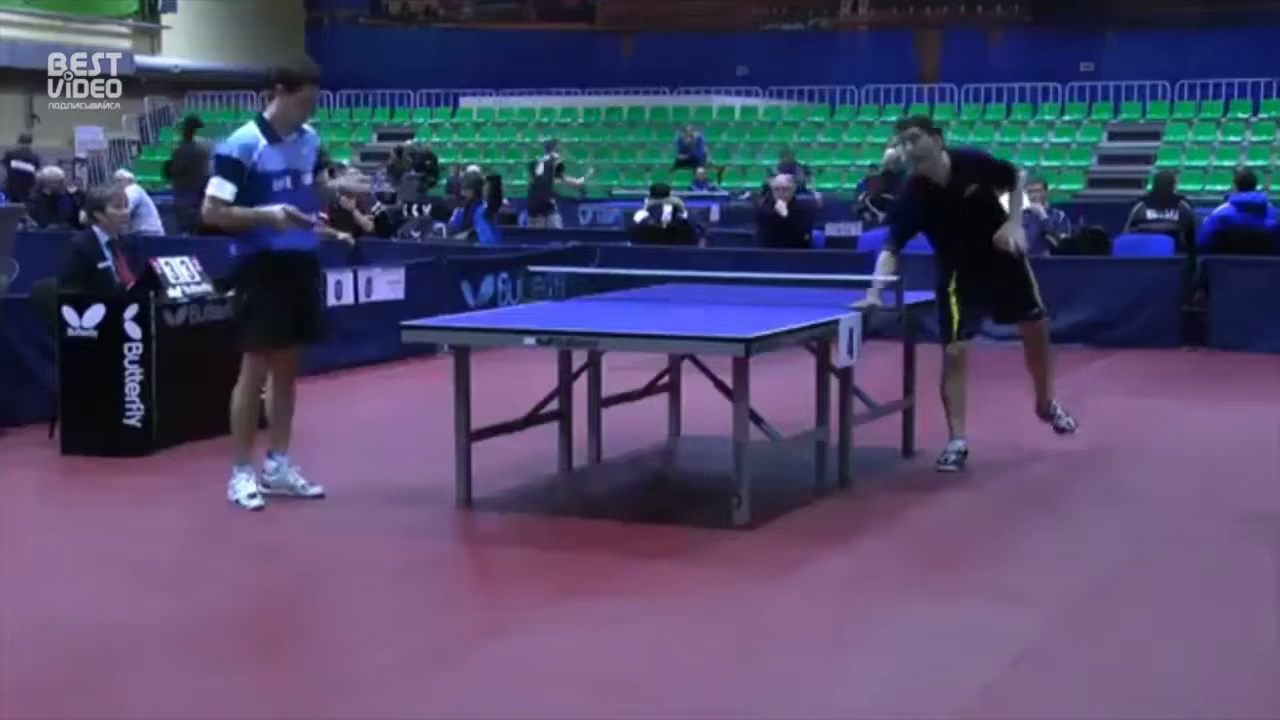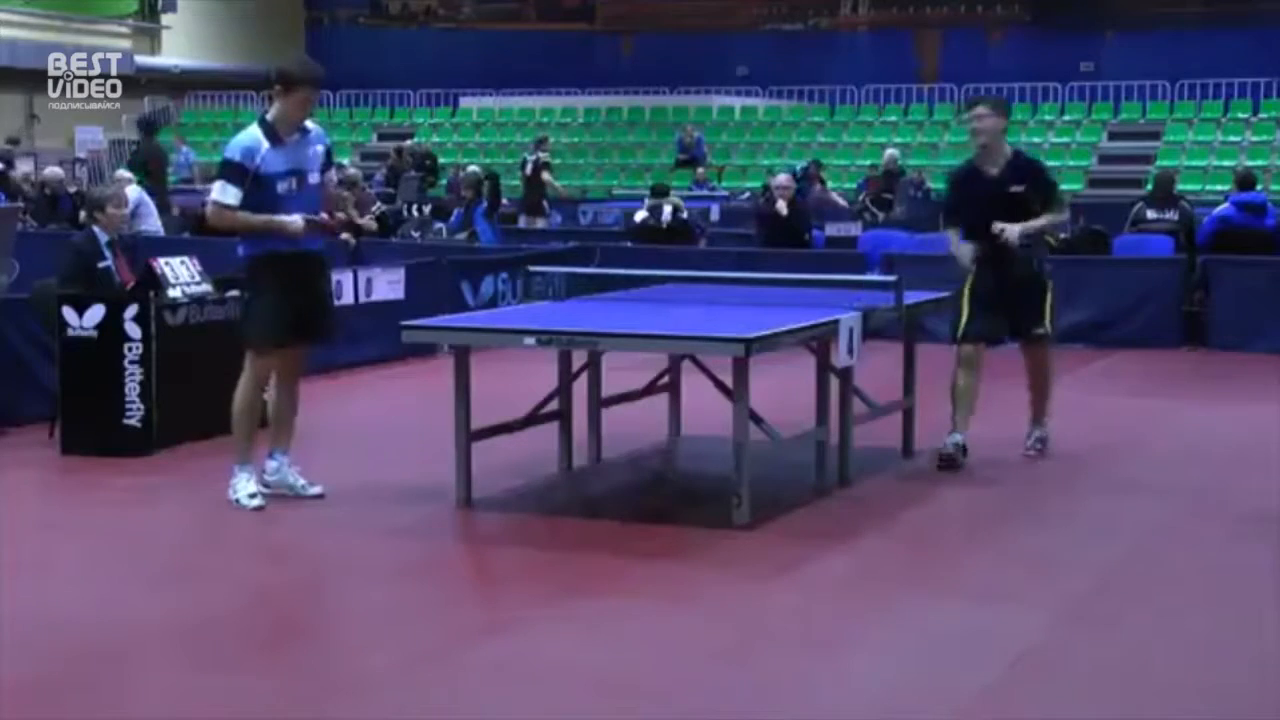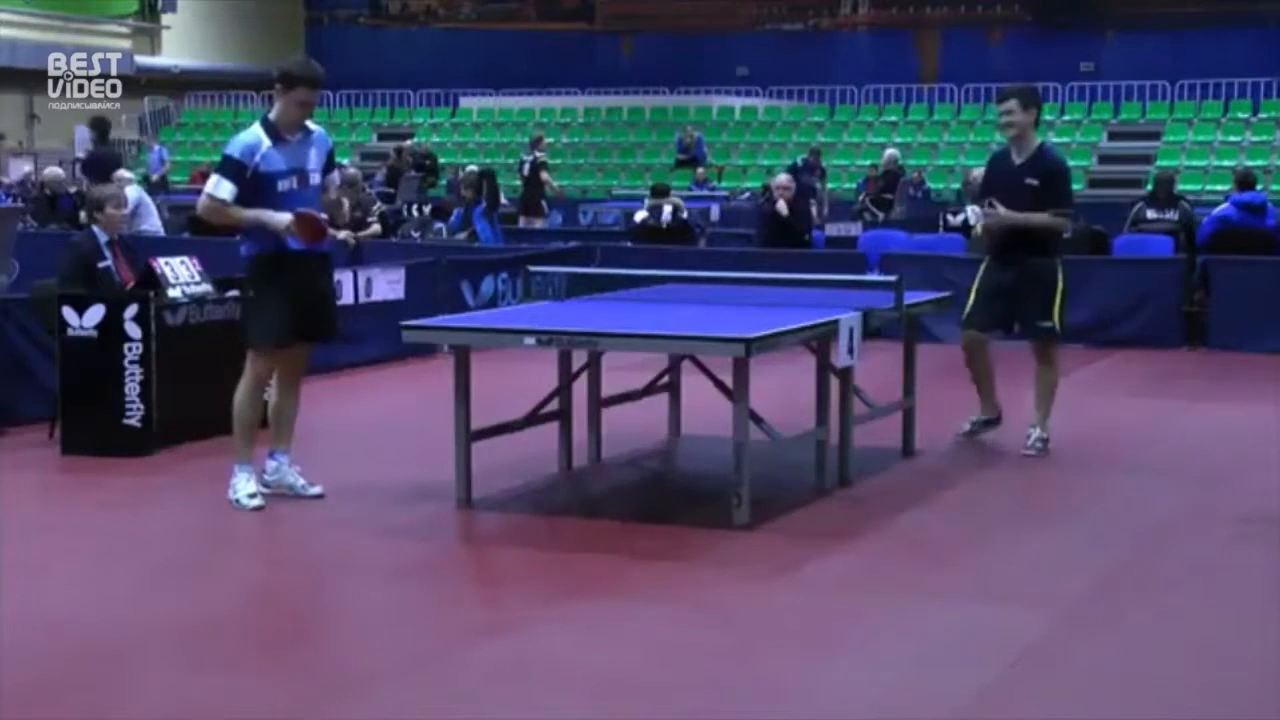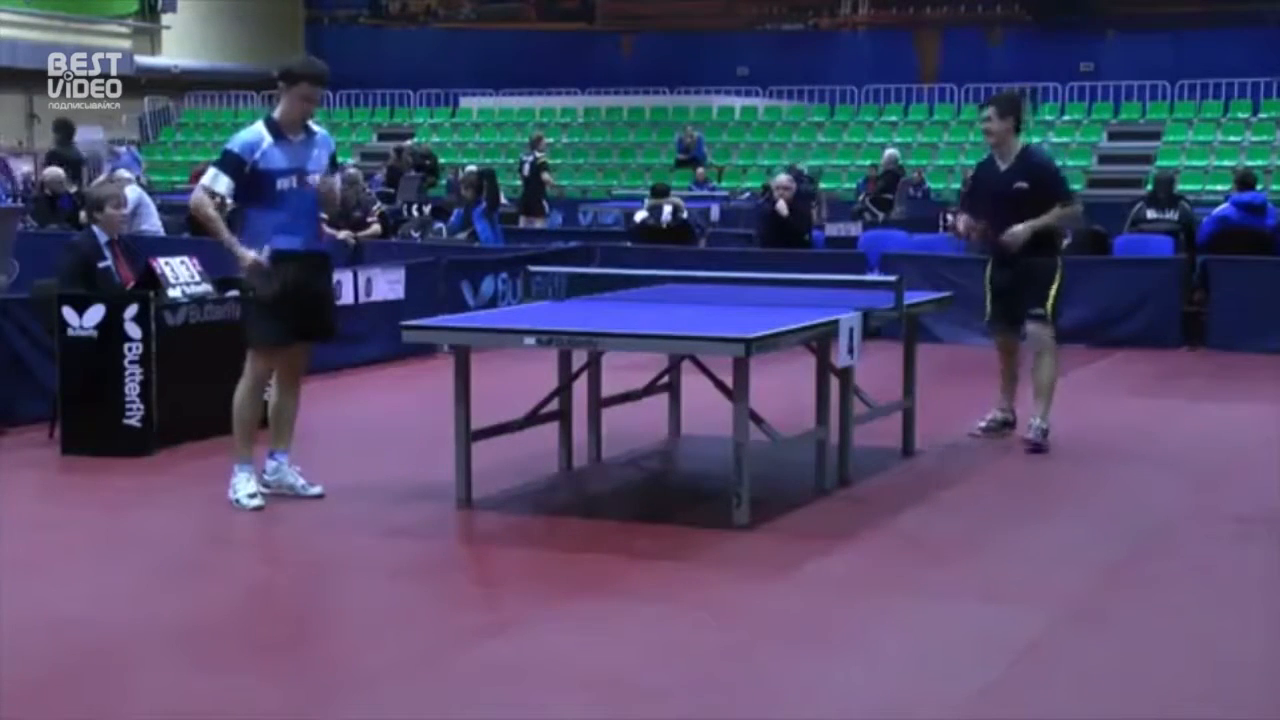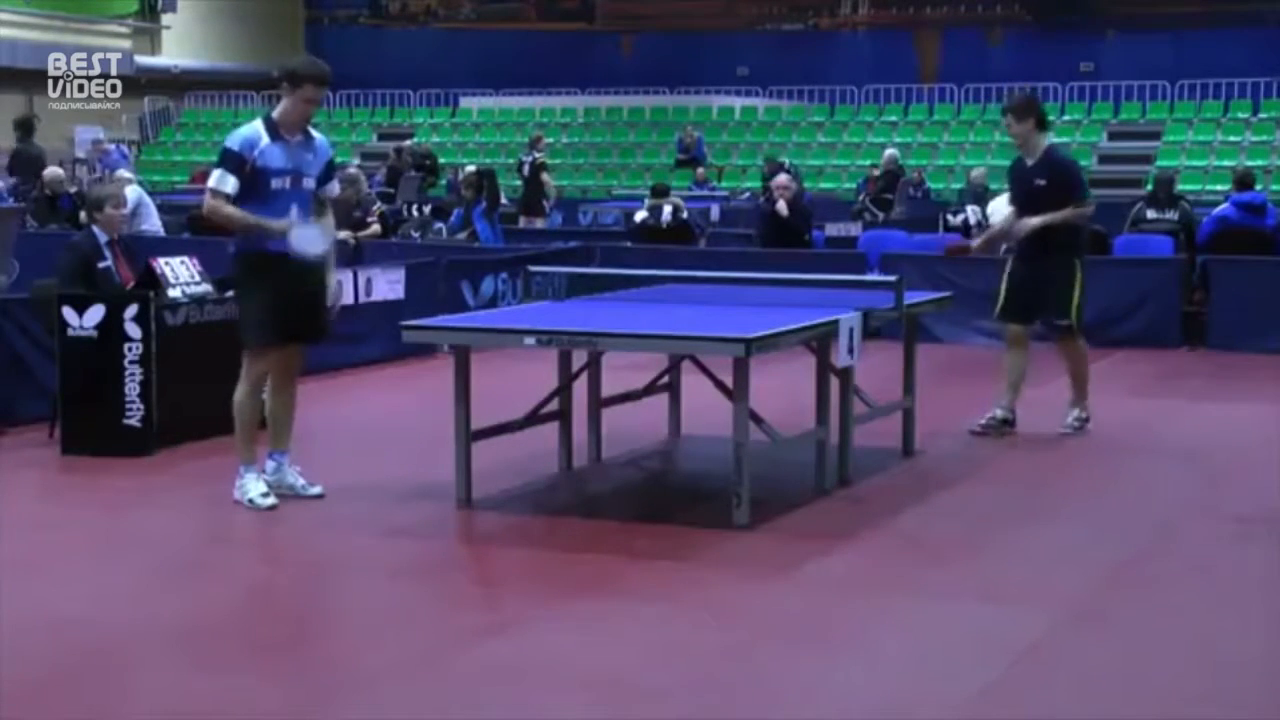
dt=0.4s
person 1, frame 1
left shoulder: (310, 139)
right shoulder: (242, 145)
right elbow: (212, 210)
left wrist: (340, 191)
right wrist: (265, 214)
left hip: (303, 263)
right hip: (262, 267)
left knee: (288, 369)
right knee: (256, 368)
left ankle: (278, 465)
right ankle: (241, 472)
person 1, frame 2
left shoulder: (317, 138)
right shoulder: (246, 147)
right elbow: (216, 214)
left wrist: (331, 215)
right wrist: (279, 222)
left hip: (309, 264)
right hip: (268, 268)
left knee: (292, 369)
right knee: (259, 369)
left ankle: (278, 466)
right ankle: (242, 472)
person 1, frame 3
left shoulder: (320, 140)
right shoulder: (248, 145)
right elbow: (207, 207)
right wrist: (266, 217)
left hip: (312, 264)
right hip: (270, 267)
left knee: (294, 369)
right knee: (260, 368)
left ankle: (278, 465)
right ankle: (242, 472)
person 1, frame 4
left shoulder: (323, 141)
right shoulder: (249, 143)
right elbow: (200, 200)
left wrist: (328, 193)
right wrist: (238, 249)
left hip: (311, 264)
right hip: (270, 269)
left knee: (293, 369)
right knee: (260, 368)
left ankle: (279, 465)
right ankle: (242, 472)
person 1, frame 5
left shoulder: (320, 147)
right shoulder: (246, 141)
right elbow: (213, 205)
left wrist: (328, 270)
right wrist: (272, 228)
left hip: (302, 269)
right hip: (261, 267)
left knee: (289, 370)
right knee: (257, 369)
left ankle: (279, 466)
right ankle: (248, 473)
person 2, frame 1
left shoulder: (975, 162)
right shoulder: (913, 196)
left elbow: (1015, 180)
right elbow: (890, 248)
left wrist: (1014, 223)
right wrist: (875, 290)
left hip: (1004, 258)
right hip: (959, 274)
left knee: (1035, 328)
right knee: (954, 353)
left ankle: (1045, 402)
right ankle: (957, 441)
person 2, frame 2
left shoulder: (1029, 168)
right shoulder: (963, 177)
left elbow: (1059, 215)
right elbow: (951, 226)
left wrist: (1022, 228)
right wrist: (959, 247)
left hip: (1026, 271)
right hip: (983, 274)
left knee: (1037, 353)
right knee: (968, 354)
left ankle: (1038, 426)
right ankle: (957, 437)
person 2, frame 3
left shoulder: (1052, 164)
right shoulder: (996, 162)
left elbow: (1064, 222)
left wrist: (1013, 218)
right wrist: (988, 223)
left hip: (1038, 267)
right hip: (998, 264)
left knee: (1044, 348)
right knee: (972, 337)
left ankle: (1039, 428)
right ankle: (989, 410)
person 2, frame 4
left shoulder: (1039, 164)
right shoulder: (983, 170)
left elbow: (1071, 209)
right elbow: (973, 218)
left wrist: (1029, 227)
right wrist: (965, 224)
left hip: (1039, 263)
right hip: (1002, 265)
left knee: (1040, 337)
right knee: (1005, 341)
left ankle: (1039, 422)
right ankle: (1005, 413)
person 2, frame 5
left shoulder: (1062, 164)
right shoulder: (1017, 167)
left elbow: (1085, 210)
left wrist: (1040, 222)
right wrist: (985, 237)
left hip: (1060, 263)
right hip: (1024, 261)
left knee: (1068, 337)
right knee: (1015, 335)
left ankle: (1080, 408)
right ankle: (1005, 412)
